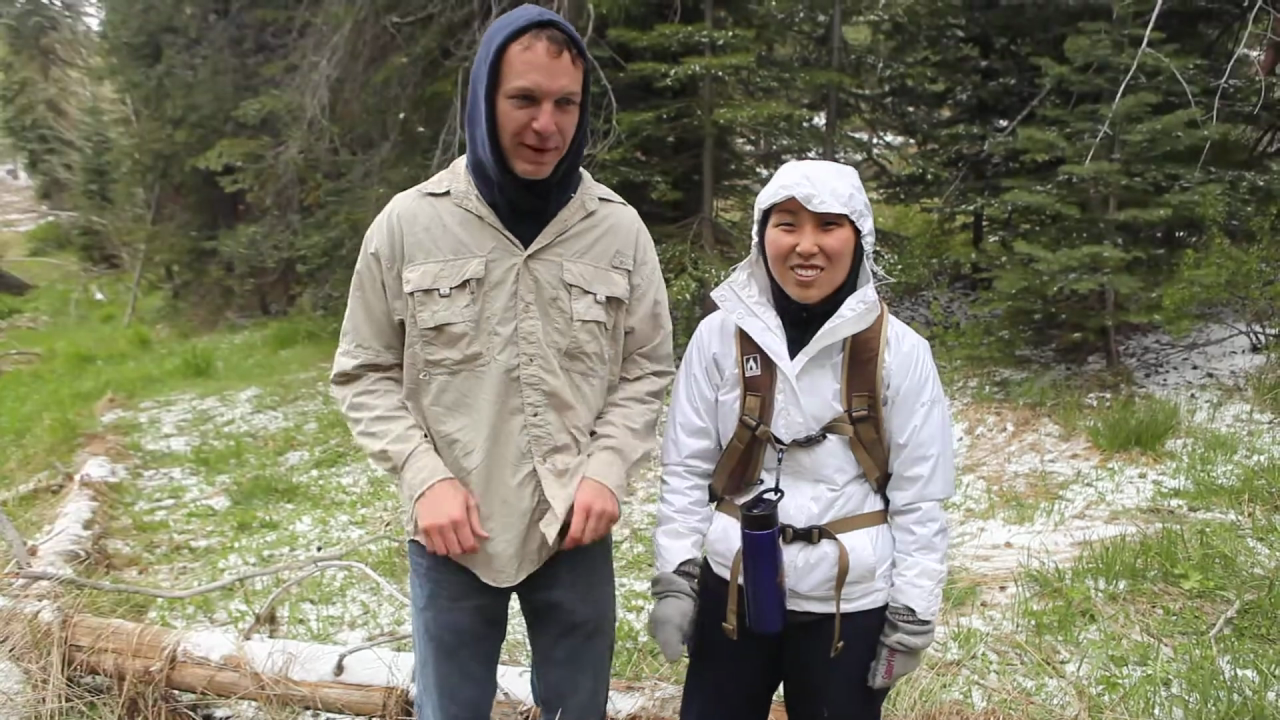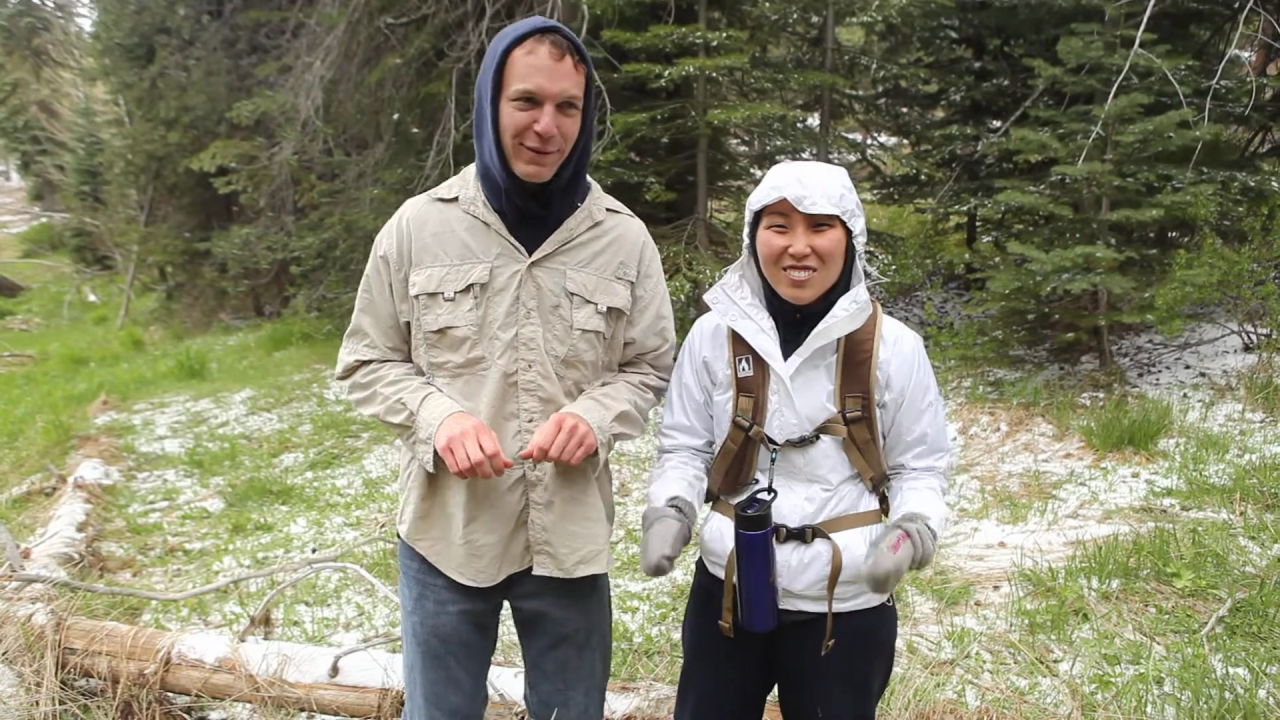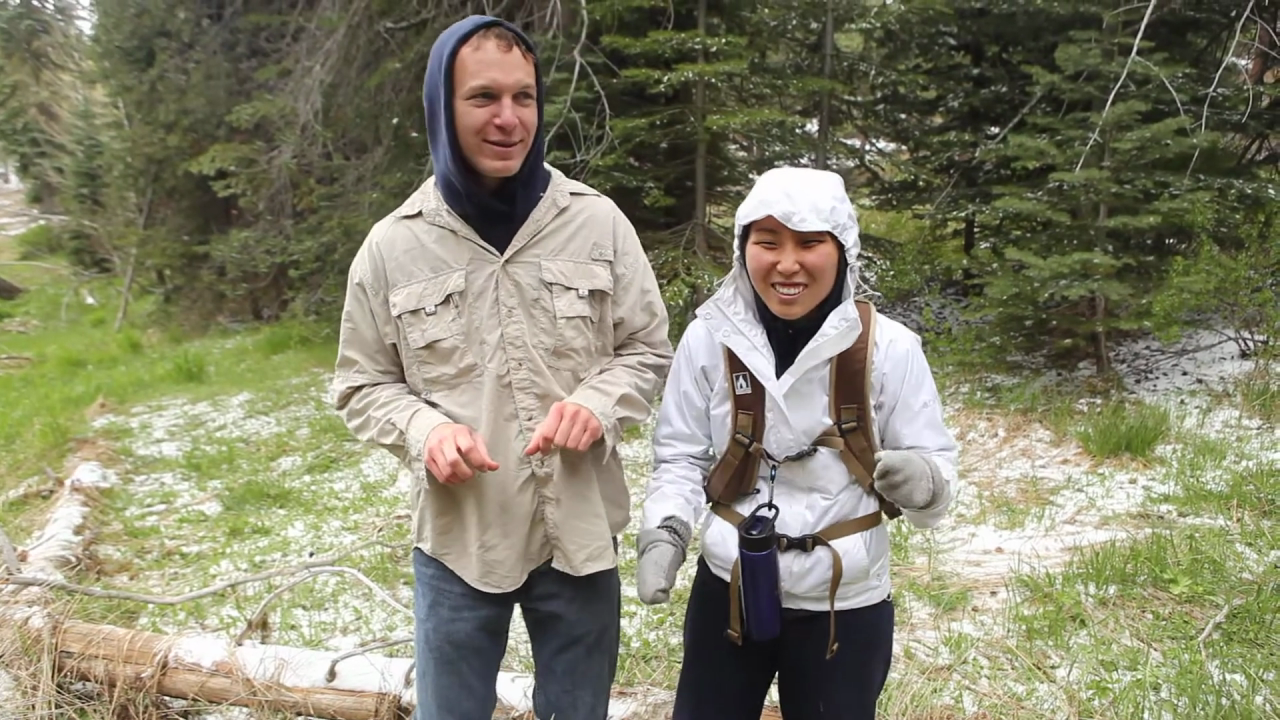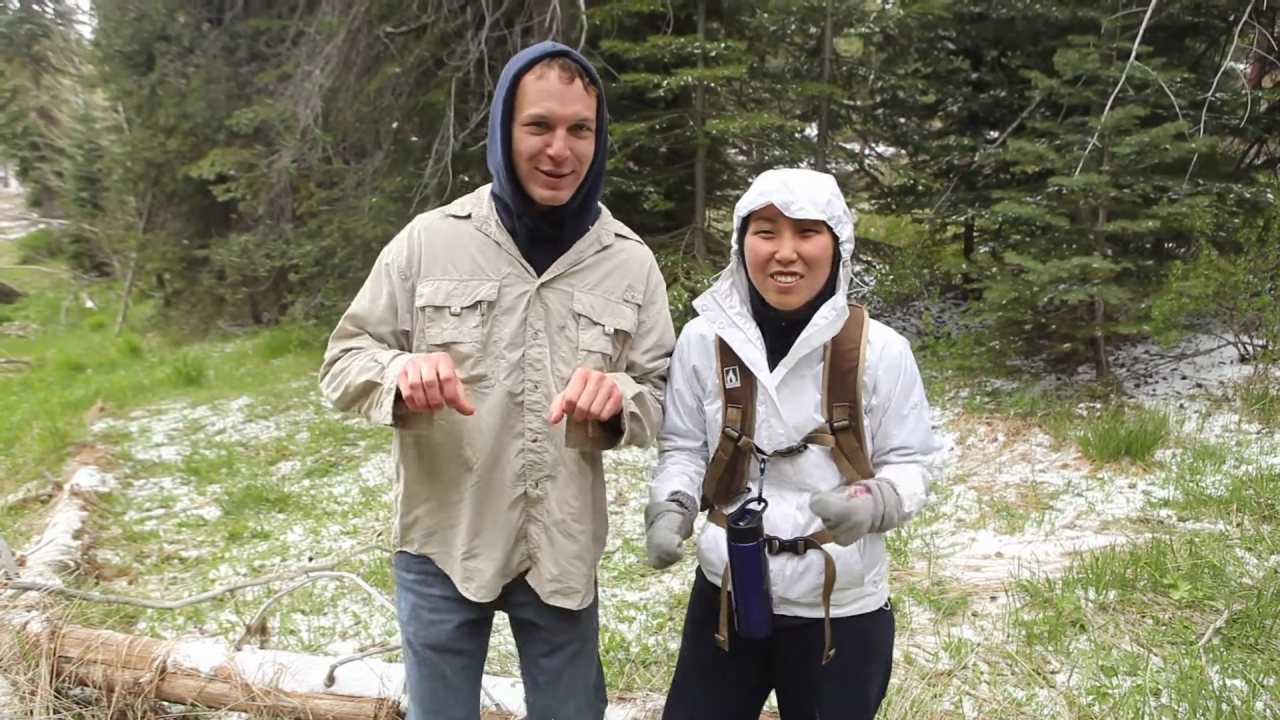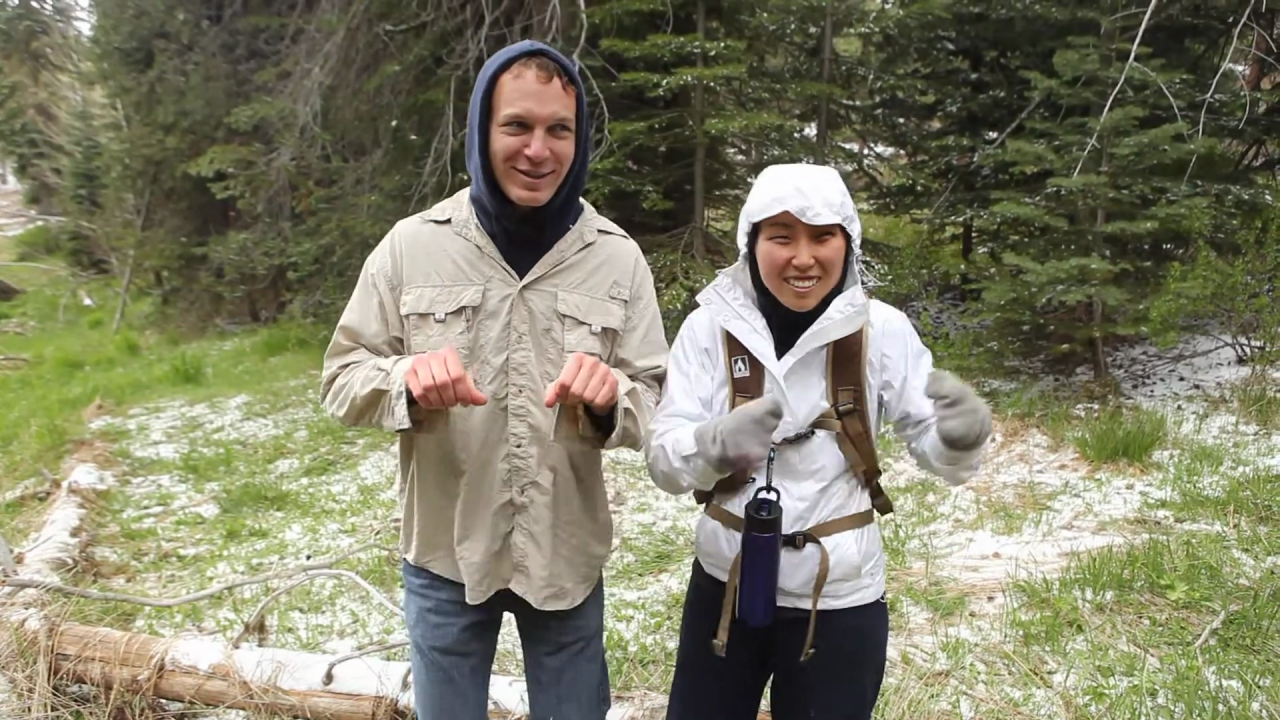
dt=1s
person 1, frame 1
left shoulder: (618, 228)
right shoulder: (408, 222)
left elbow: (648, 371)
right elbow: (363, 373)
left wrist: (607, 465)
right wrist: (425, 473)
left hip: (574, 531)
right hip: (454, 534)
person 1, frame 2
left shoulder: (624, 238)
right shoulder: (418, 227)
left elbow: (650, 371)
right elbow: (367, 363)
left wrist: (595, 417)
right wrist: (438, 417)
left hip: (568, 534)
right hip: (444, 531)
person 1, frame 3
left shoulder: (597, 222)
right shoulder: (393, 245)
left elbow: (648, 351)
right elbow: (361, 385)
left wrist: (598, 404)
right wrist: (424, 429)
left hip: (580, 531)
right hip: (457, 539)
person 1, frame 4
left shoulder: (631, 262)
right shoulder: (429, 241)
left elbow: (658, 398)
right elbow: (343, 364)
left wrist: (617, 400)
right wrist: (400, 372)
left hip: (564, 547)
right hip: (442, 542)
person 1, frame 5
left shoulder: (618, 259)
right shoulder: (411, 246)
left elbow: (654, 404)
right elbow: (342, 379)
left wrist: (609, 398)
right wrist: (407, 376)
left hip: (566, 553)
right hip: (445, 551)
person 2, frame 1
left shoulder: (899, 349)
right shoulder: (722, 333)
left elbow: (920, 495)
right elbow: (688, 465)
left wrist: (912, 616)
right wrist: (675, 577)
left hip: (849, 603)
right hip: (733, 587)
person 2, frame 2
left shoulder: (892, 346)
right shoulder: (716, 332)
left elbow: (920, 466)
right elbow: (686, 447)
left wrist: (911, 533)
right wrist: (670, 508)
left hip: (846, 601)
right hip: (729, 587)
person 2, frame 3
left shoulder: (889, 348)
right shoulder: (710, 337)
left elbow: (934, 459)
right elbow: (681, 455)
left wrist: (918, 478)
right wrist: (663, 533)
left hip: (845, 601)
right hip: (729, 586)
person 2, frame 4
left shoulder: (878, 349)
right shoulder: (706, 337)
left elbow: (914, 464)
left wrist: (873, 500)
right wrist: (669, 507)
left hip: (842, 608)
right hip: (728, 595)
person 2, frame 5
left shoulder: (878, 328)
right shoulder: (709, 327)
left elbow: (932, 440)
right elbow: (664, 458)
left wrist: (960, 431)
right wrist: (723, 437)
left hip: (839, 599)
right hip: (727, 586)
